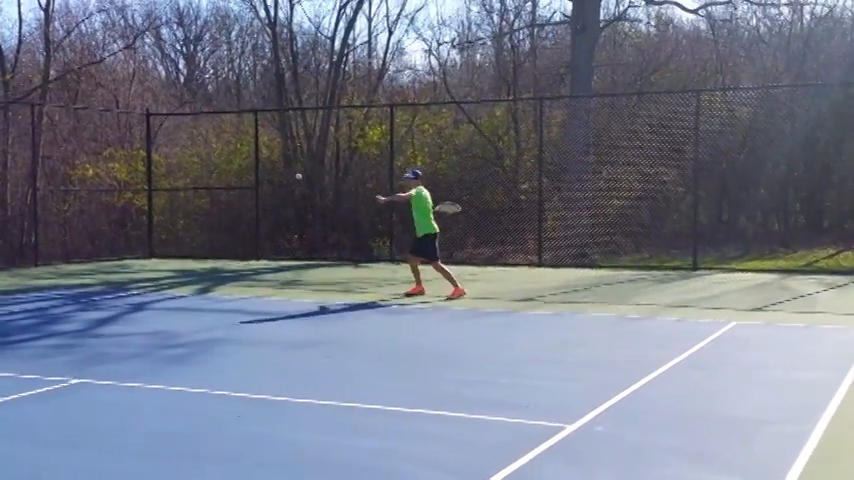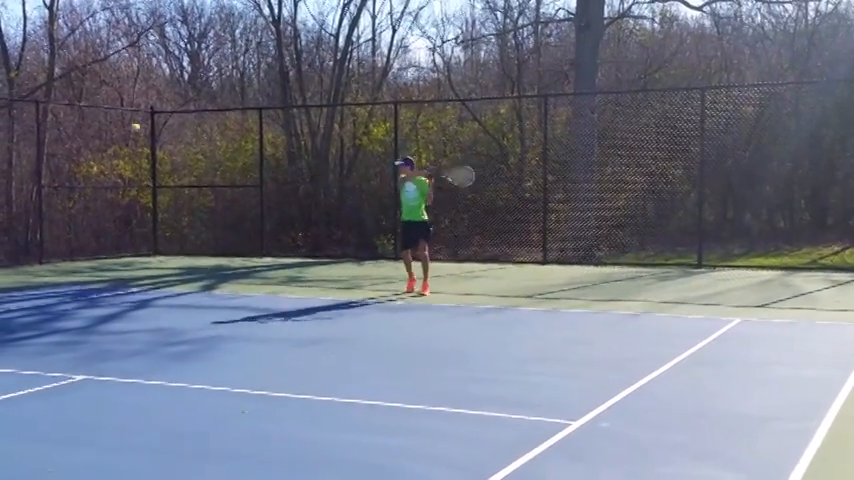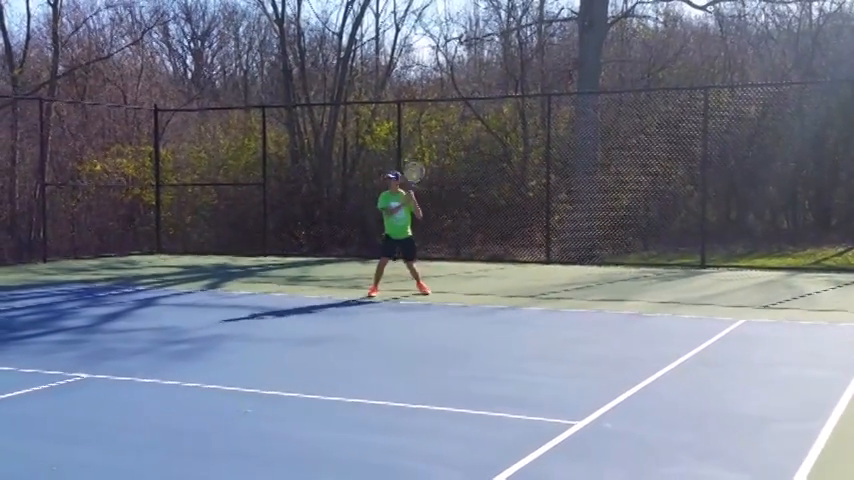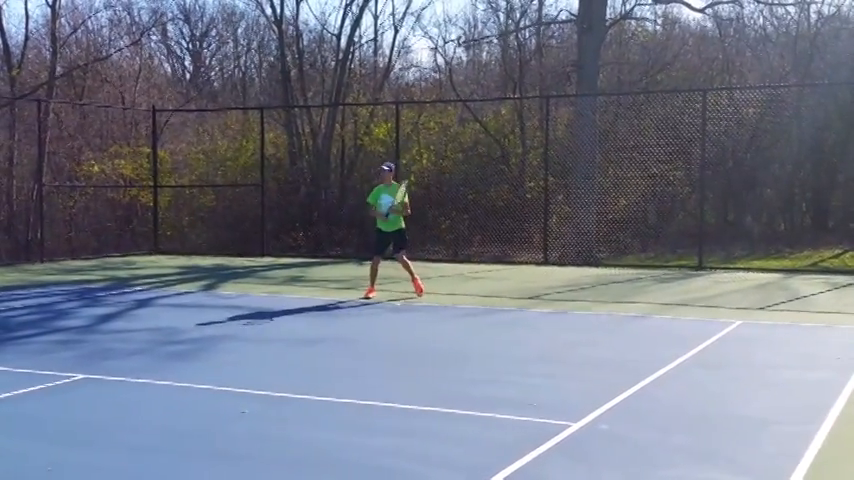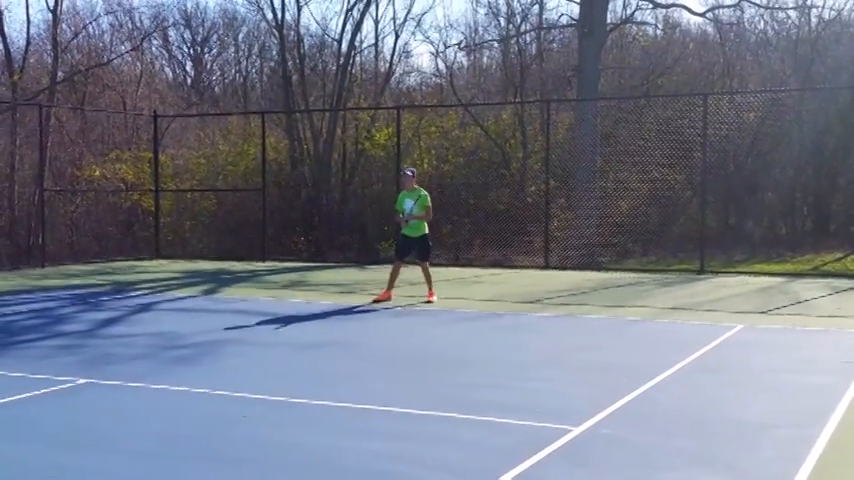
dt=0.4s
person 1, frame 1
left shoulder: (417, 191)
right shoulder: (421, 192)
left elbow: (402, 197)
left wrist: (385, 199)
left hip: (428, 233)
right hip: (422, 233)
left knee: (435, 263)
right knee: (412, 258)
left ankle: (458, 288)
right ankle: (419, 287)
person 1, frame 2
left shoulder: (422, 182)
right shoulder: (402, 179)
left elbow: (428, 202)
right elbow: (401, 181)
left wrist: (429, 185)
right wrist: (419, 174)
left hip: (421, 220)
right hip: (407, 220)
left knee: (422, 251)
right knee: (405, 253)
left ankle: (425, 283)
right ankle: (411, 278)
person 1, frame 3
left shoulder: (407, 196)
right shoulder: (384, 196)
left elbow: (419, 216)
right elbow: (388, 213)
left wrist: (414, 201)
right wrist: (402, 204)
left hip: (406, 236)
right hip: (391, 235)
left knee: (410, 264)
right knee: (383, 261)
left ankle: (420, 284)
right ankle: (374, 287)
person 1, frame 4
left shoulder: (400, 190)
right shoulder: (377, 190)
left elbow: (407, 212)
right elbow: (371, 210)
left wrist: (397, 211)
right wrist: (379, 215)
left hip: (398, 229)
right hip: (382, 230)
left knee: (400, 257)
right knee: (376, 259)
left ankle: (415, 279)
right ankle: (371, 288)
person 1, frame 5
left shoulder: (423, 195)
right shoulder: (402, 195)
left elbow: (429, 216)
right elbow: (399, 214)
left wrist: (414, 217)
right wrist: (402, 220)
left hip: (421, 235)
right hip: (406, 235)
left knee: (424, 264)
right knee: (397, 263)
left ankle: (431, 292)
right ankle: (388, 292)
